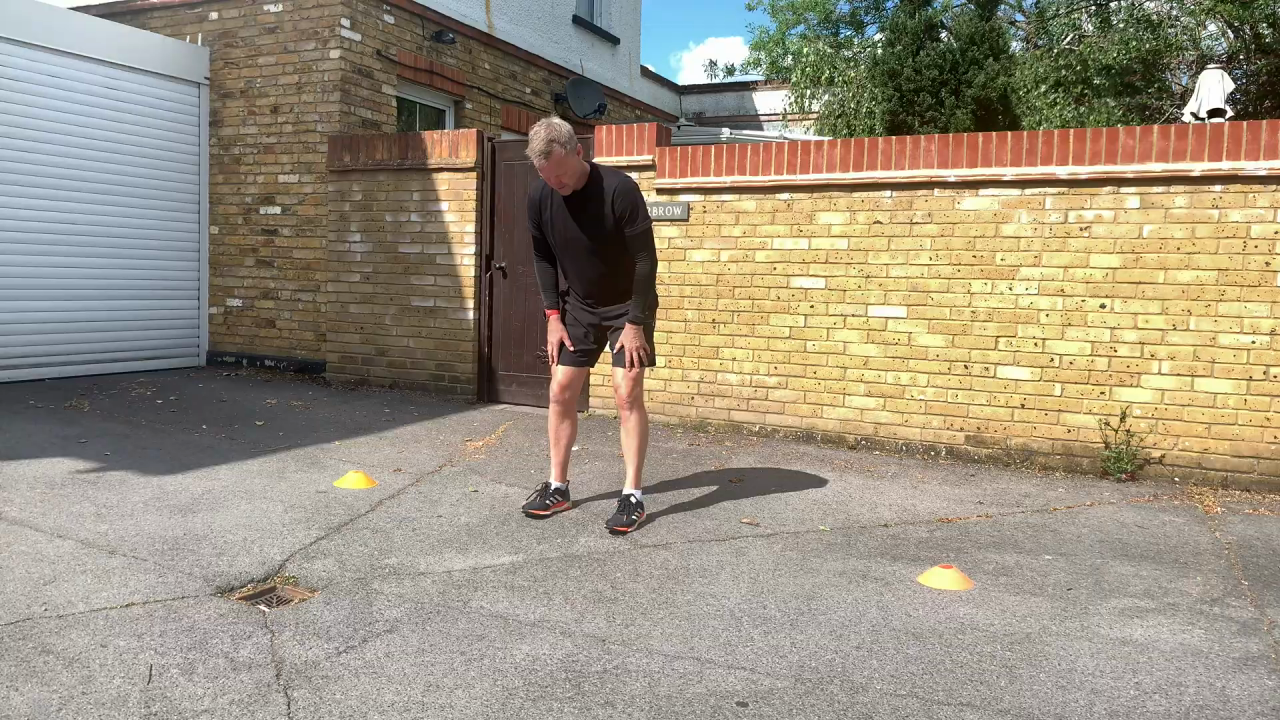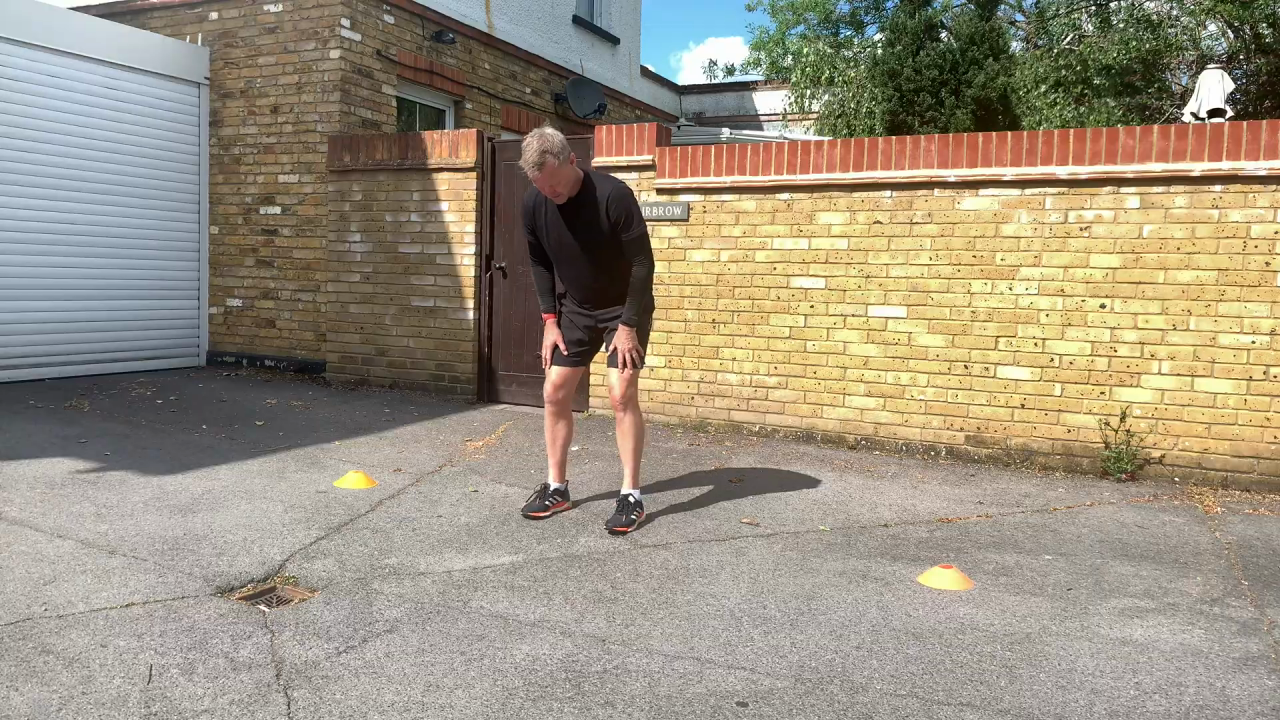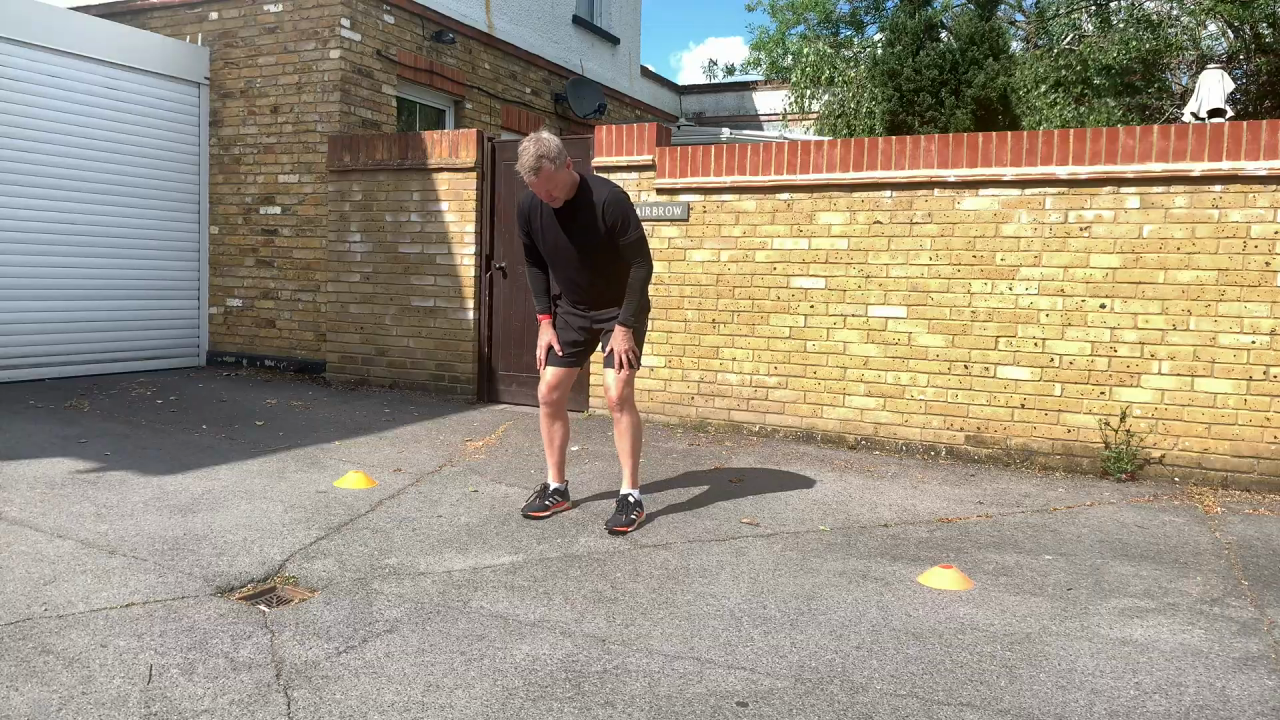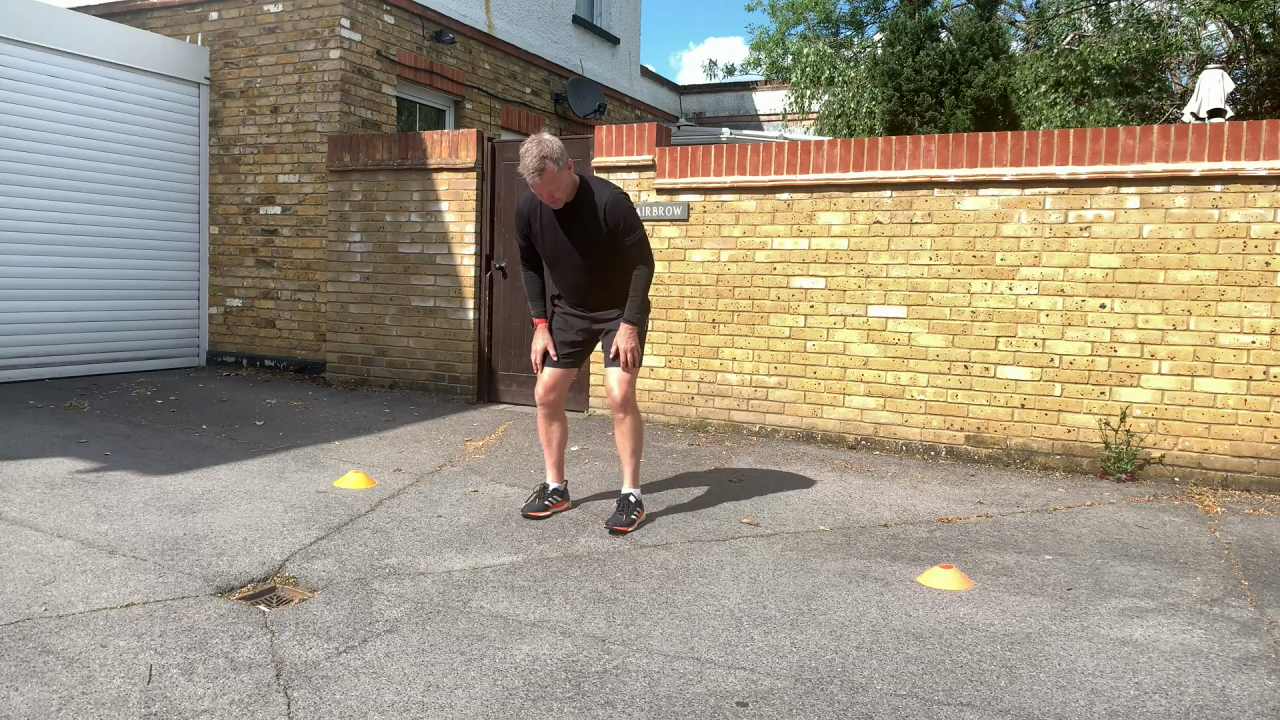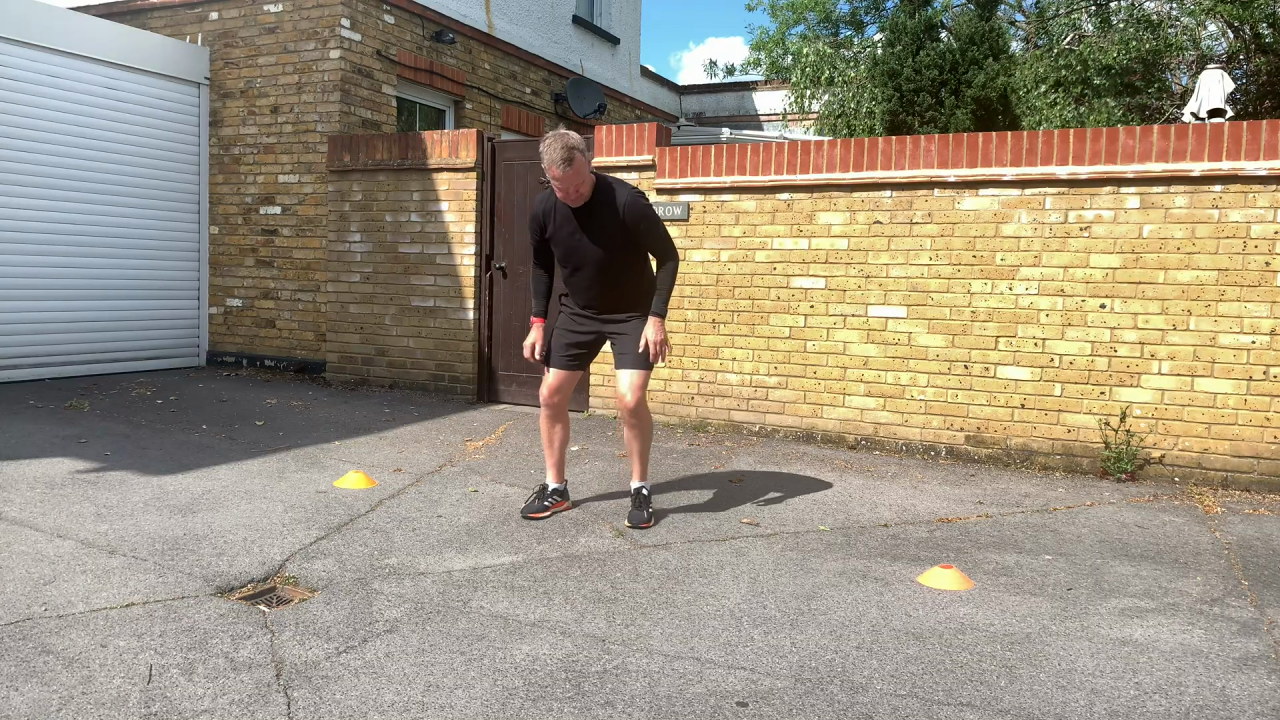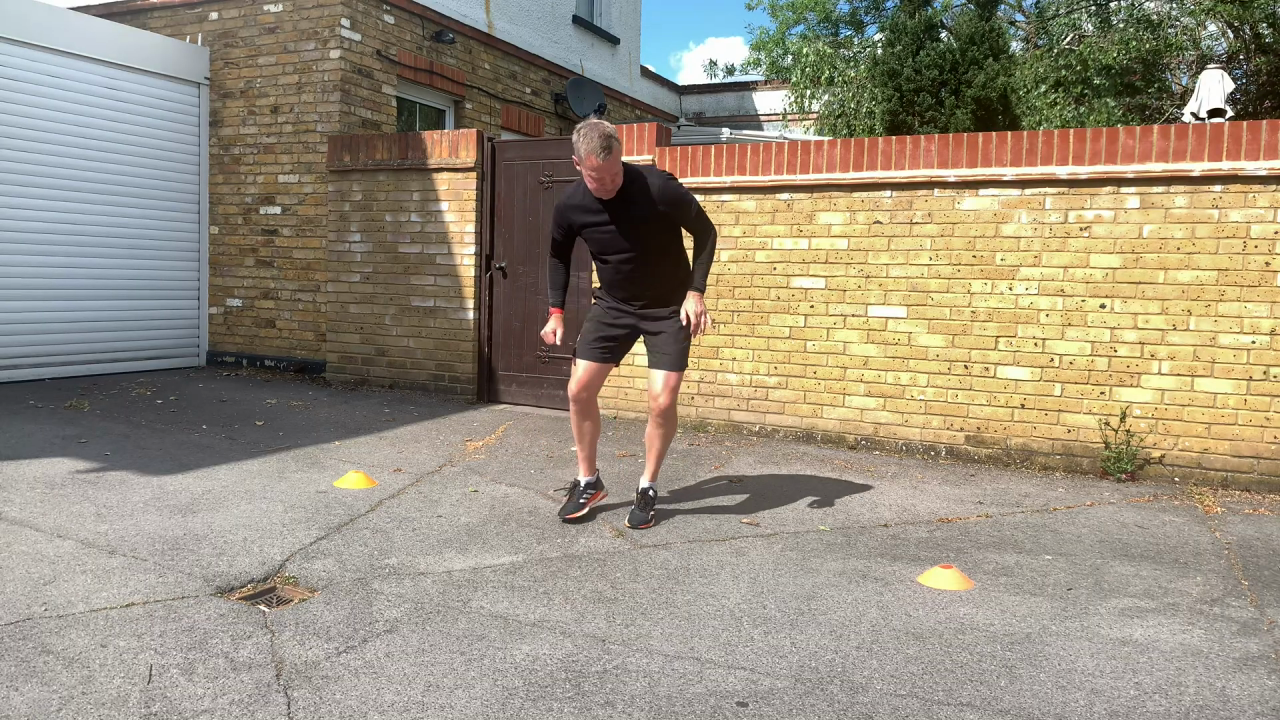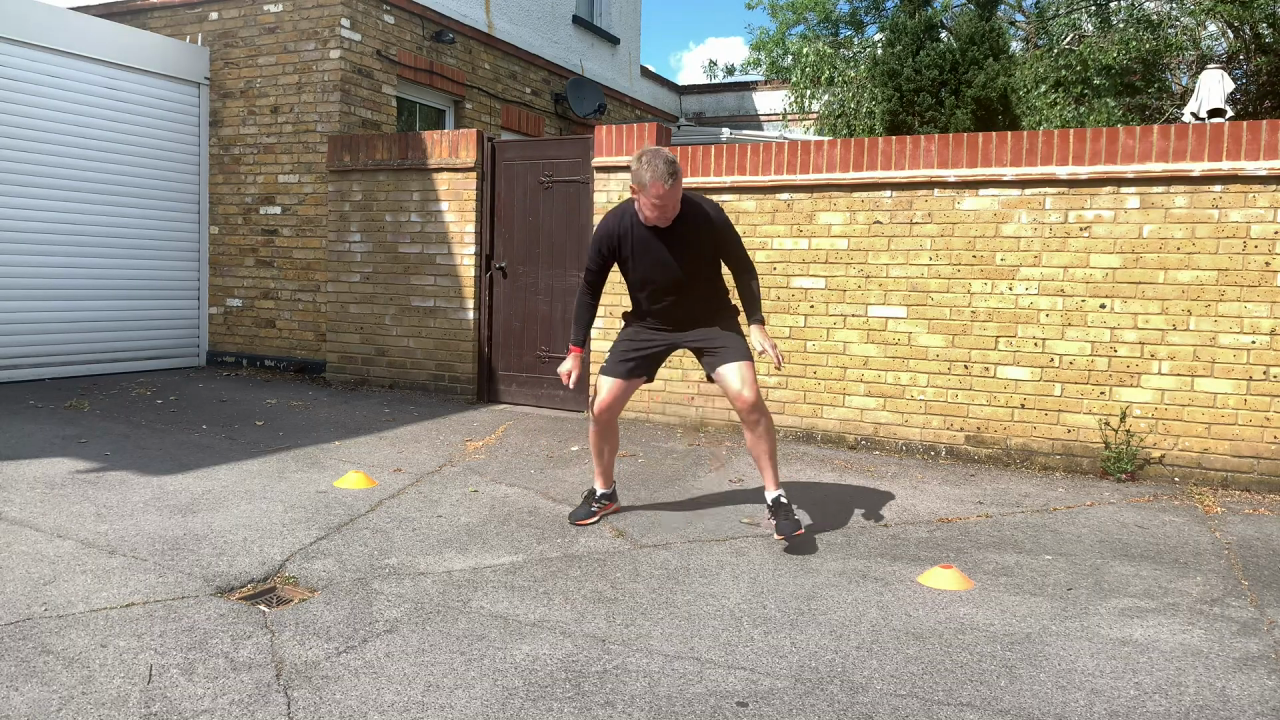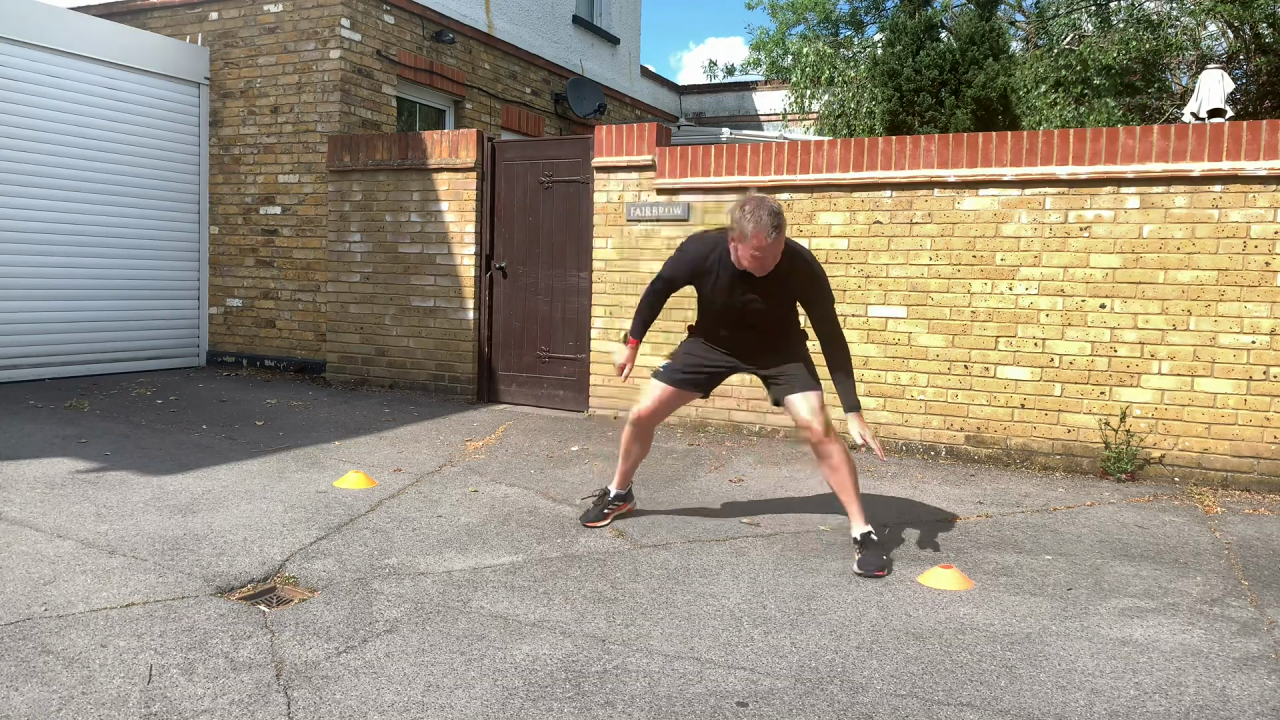
dt=0.2s
person 1, frame 1
left shoulder: (620, 190)
right shoulder: (539, 198)
left elbow: (646, 260)
right elbow: (543, 258)
left wrist: (635, 323)
right wrist: (553, 315)
left hip: (628, 307)
right hip: (579, 307)
left knee: (627, 394)
right knee: (561, 393)
left ankle: (633, 496)
right ankle: (557, 487)
person 1, frame 2
left shoulder: (613, 196)
right shoulder: (534, 205)
left elbow: (642, 263)
right elbow: (540, 262)
left wrist: (628, 325)
right wrist: (550, 319)
left hip: (624, 308)
right hip: (576, 308)
left knee: (621, 394)
right knee: (555, 393)
left ankle: (631, 496)
right ankle: (556, 488)
person 1, frame 3
left shoulder: (609, 200)
right shoulder: (528, 208)
left elbow: (641, 264)
right elbow: (535, 264)
left wrist: (625, 326)
right wrist: (545, 321)
left hip: (620, 310)
right hip: (571, 309)
left knee: (617, 395)
right knee: (549, 394)
left ankle: (631, 496)
right ankle: (556, 487)
person 1, frame 4
left shoulder: (609, 202)
right shoulder: (527, 210)
left elbow: (643, 263)
right elbow: (531, 267)
left wrist: (630, 324)
right wrist: (541, 324)
left hip: (620, 311)
right hip: (570, 310)
left knee: (619, 396)
right knee: (547, 395)
left ankle: (631, 496)
right ankle: (555, 488)
person 1, frame 5
left shoulder: (627, 202)
right shoulder: (542, 211)
left elbow: (666, 258)
right elbow: (540, 265)
left wrist: (657, 318)
right wrist: (537, 322)
left hip: (633, 314)
right hip: (577, 313)
left knee: (631, 399)
right knee: (551, 396)
left ankle: (640, 490)
right ankle: (554, 488)
person 1, frame 6
left shoulder: (658, 187)
right shoulder: (570, 204)
left elbow: (705, 233)
right elbow: (560, 256)
left wrist: (695, 291)
right wrist: (556, 312)
left hip: (669, 306)
right hip: (612, 303)
left knee: (662, 400)
right knee: (579, 390)
left ankle: (647, 488)
right ankle: (588, 481)
person 1, frame 7
left shoulder: (706, 217)
right shoulder: (615, 227)
left elbow: (742, 268)
right elbow: (589, 287)
left wrist: (757, 326)
right wrist: (575, 351)
left hip: (711, 321)
right hip: (648, 324)
left knee: (748, 398)
right knee: (603, 408)
left ankle: (775, 497)
right ankle: (603, 492)
person 1, frame 8
left shoulder: (802, 267)
right shoulder: (701, 252)
left elbow: (831, 337)
right elbow: (660, 289)
left wrist: (852, 412)
right wrist: (632, 344)
left hip: (779, 350)
right hip: (712, 343)
left knee: (818, 427)
right knee: (642, 414)
left ankle: (861, 533)
right ankle: (618, 493)
